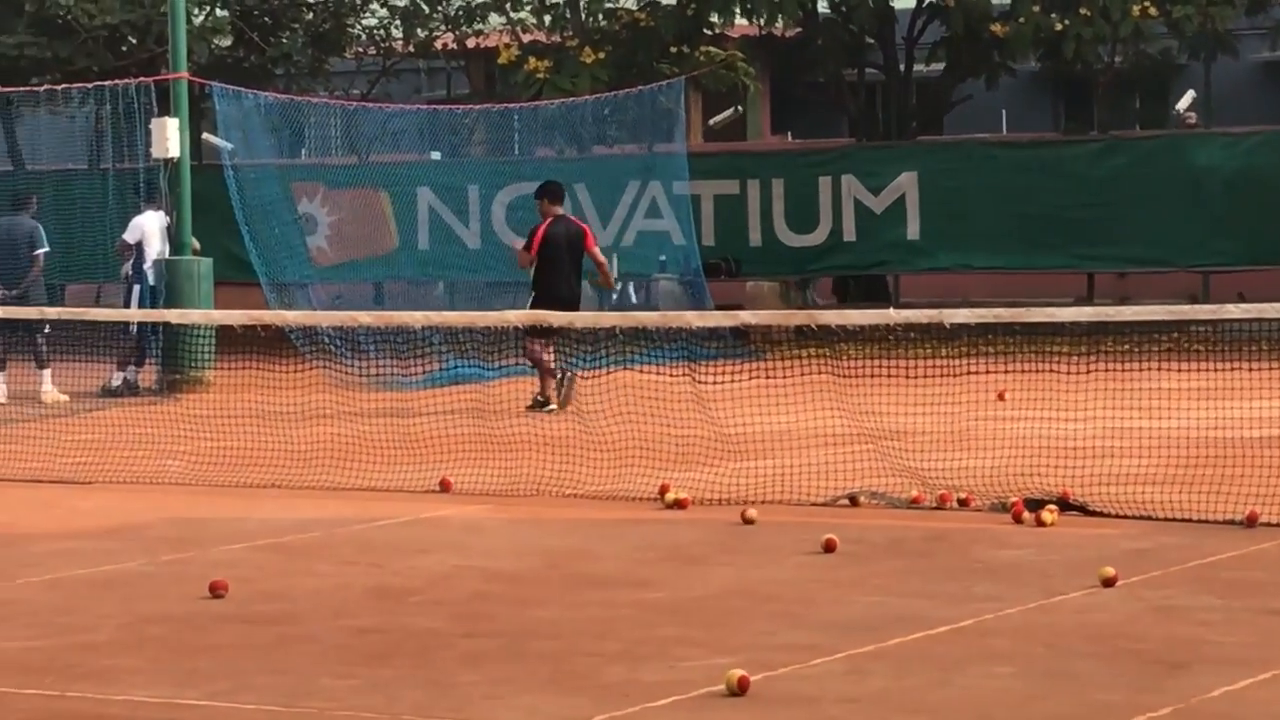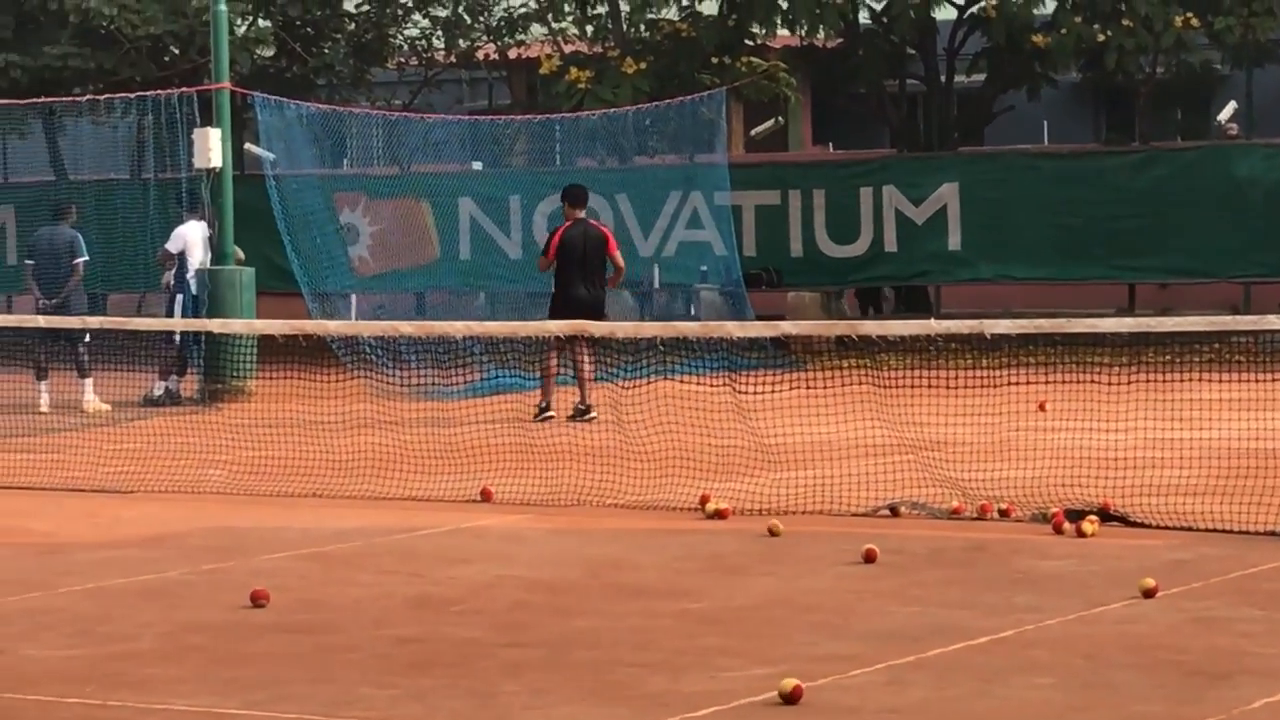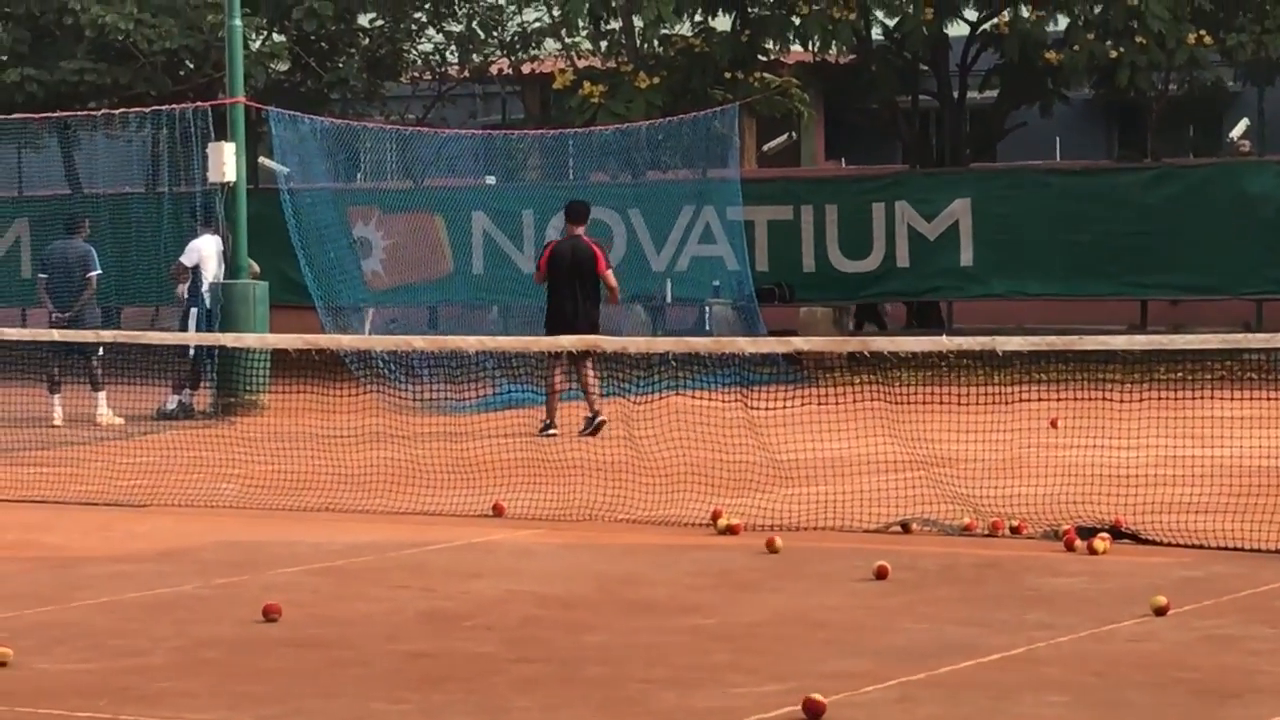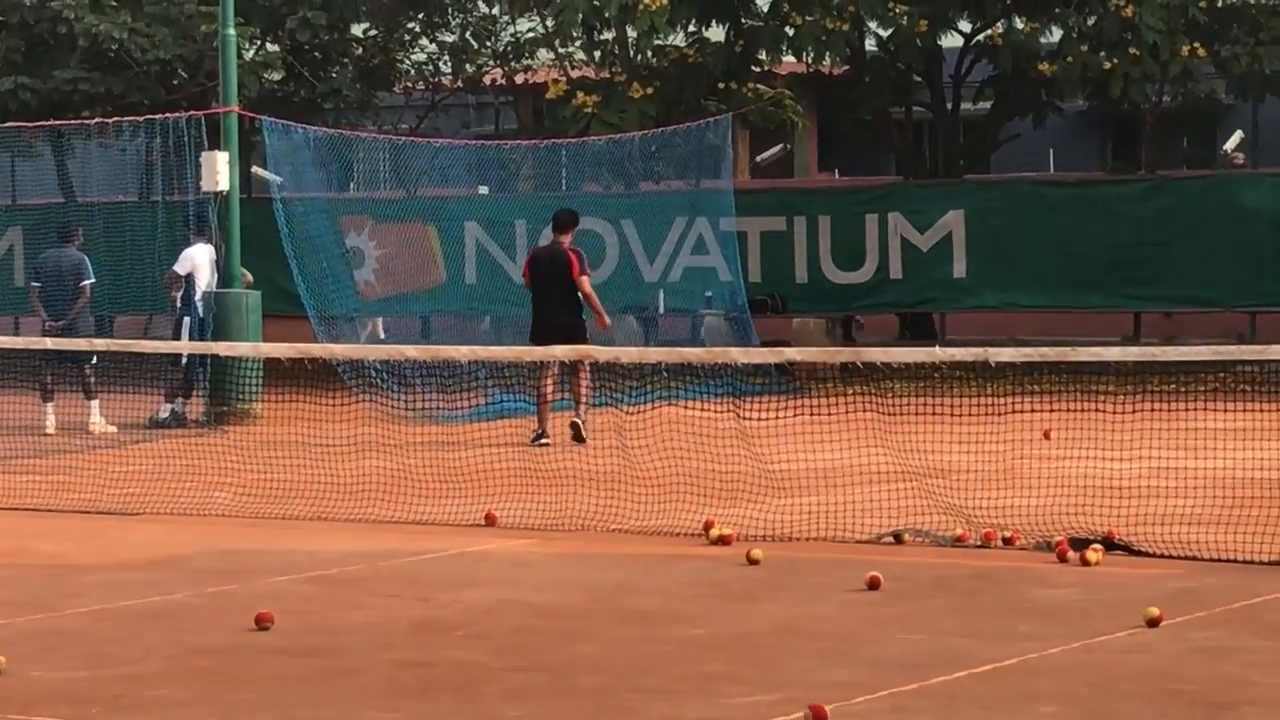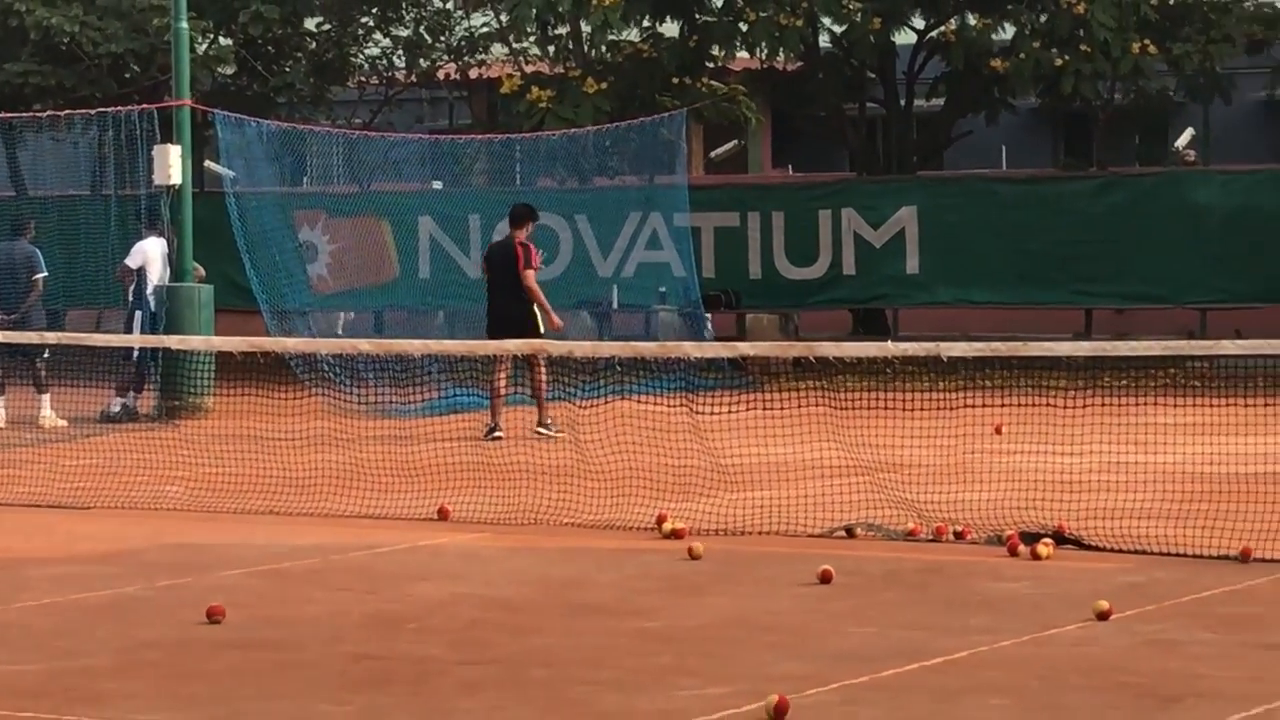
dt=0.2s
person 1, frame 1
left shoulder: (542, 229)
right shoulder: (580, 228)
left elbow: (524, 263)
right elbow: (600, 260)
left wrist: (519, 250)
right wrist: (608, 279)
left hip: (545, 296)
right hip: (571, 298)
left knee: (532, 347)
right knee: (546, 344)
left ankle: (560, 377)
right ankle: (545, 396)
person 1, frame 2
left shoulder: (560, 233)
right shoulder: (602, 231)
left elbow: (543, 266)
right elbow: (620, 264)
left wrist: (550, 253)
right wrist: (615, 279)
left hip: (566, 300)
right hip: (594, 301)
left knee: (554, 350)
right knee: (581, 349)
left ankle: (546, 404)
right ankle: (585, 404)
person 1, frame 3
left shoulder: (552, 248)
right shoulder: (594, 249)
left elbow: (539, 279)
right elbow: (612, 284)
right wrist: (614, 297)
left hip: (559, 317)
right hip: (588, 317)
left knee: (556, 367)
right knee: (586, 364)
left ankle: (550, 422)
right ankle: (595, 412)
person 1, frame 4
left shoulder: (535, 255)
right shoulder: (574, 255)
left elbow: (529, 285)
right elbow: (585, 290)
right wrist: (602, 315)
left hip: (544, 324)
right hip: (571, 322)
left knee: (547, 375)
right knee: (580, 370)
left ankle: (542, 430)
right ankle: (579, 416)
person 1, frame 5
left shoulder: (492, 250)
right shoulder: (525, 248)
right elbow: (529, 284)
right wrist: (550, 314)
left hip: (498, 318)
right hip: (524, 317)
left knee: (500, 368)
right knee: (538, 365)
left ankle: (495, 424)
right ankle: (543, 420)
person 2, frame 1
right shoulder: (33, 227)
right elbow: (38, 264)
right wrist: (22, 289)
right hip: (30, 293)
right knee: (38, 337)
right ankle: (47, 389)
person 2, frame 2
left shoulder: (37, 236)
right shoulder: (73, 236)
left elbow: (29, 272)
right elbow: (78, 273)
left wrist: (39, 296)
right wrist: (61, 297)
left hip: (44, 304)
right hip: (71, 303)
left knee: (42, 348)
right knee: (80, 347)
left ankle: (43, 398)
right ankle: (88, 398)
person 2, frame 3
left shoulder: (50, 250)
right shoulder: (86, 250)
left elbow: (41, 287)
right elbow: (91, 286)
left wrist: (53, 310)
right wrist: (74, 310)
left hip: (57, 317)
right hip: (84, 317)
left knee: (55, 362)
right knee: (93, 361)
left ankle: (56, 412)
right ankle: (102, 412)
person 2, frame 4
left shoulder: (43, 259)
right shoulder: (80, 258)
left elbow: (34, 295)
right elbow: (85, 295)
left wrist: (46, 318)
right wrist: (68, 319)
left hip: (51, 326)
right hip: (78, 325)
left knee: (48, 370)
right knee: (87, 369)
left ankle: (49, 420)
right ankle: (95, 420)
person 2, frame 5
right shoulder: (32, 252)
right elbow: (38, 288)
right wrist: (20, 312)
right hip: (30, 319)
right knee: (38, 364)
right ankle: (45, 414)
person 3, frame 1
left shoulder: (140, 221)
right shoulder: (165, 221)
left elbow: (121, 247)
left wrist: (130, 257)
left hip: (141, 280)
right hip: (158, 280)
left knee: (132, 331)
right knee: (148, 332)
left ankle: (118, 381)
right ankle: (131, 379)
person 3, frame 2
left shoulder: (183, 231)
right shoulder: (206, 230)
left elbow: (163, 256)
left wrist: (170, 266)
left hip: (183, 290)
right hip: (199, 290)
left knee: (175, 340)
right knee: (190, 341)
left ankle: (160, 389)
right ankle: (173, 388)
person 3, frame 3
left shoulder: (198, 244)
right shoulder: (220, 244)
left elbow: (176, 270)
left wrist: (184, 280)
left hip: (197, 303)
right hip: (212, 303)
left knee: (190, 354)
right knee: (203, 355)
left ankle: (173, 403)
right ankle: (186, 402)
person 3, frame 4
left shoulder: (191, 253)
right shoulder: (213, 252)
left elbow: (170, 278)
left wrist: (177, 286)
left hip: (190, 312)
right hip: (205, 312)
left knee: (182, 363)
right knee: (194, 364)
left ankle: (166, 412)
right ankle: (179, 410)
person 3, frame 5
left shoulder: (143, 246)
right shoulder: (164, 246)
left elbow: (122, 271)
left wrist: (128, 283)
left hip: (141, 307)
right hip: (155, 306)
left knee: (133, 357)
right knee: (145, 359)
left ankle: (118, 405)
right ankle: (130, 405)
